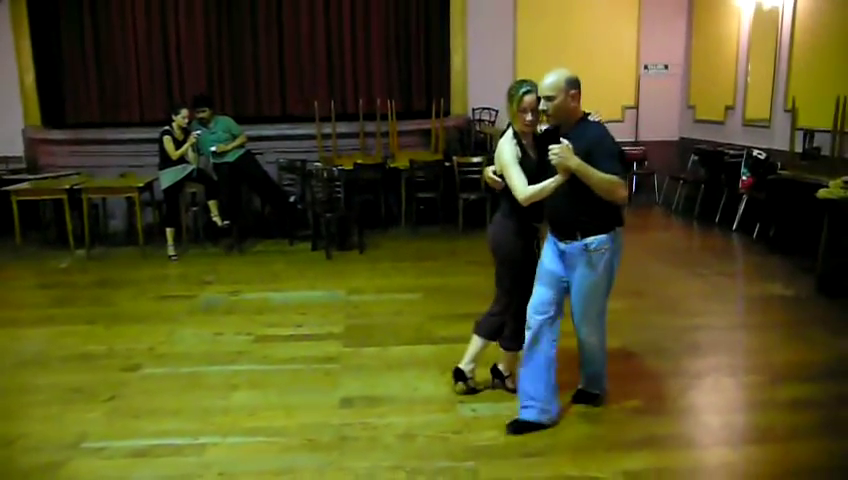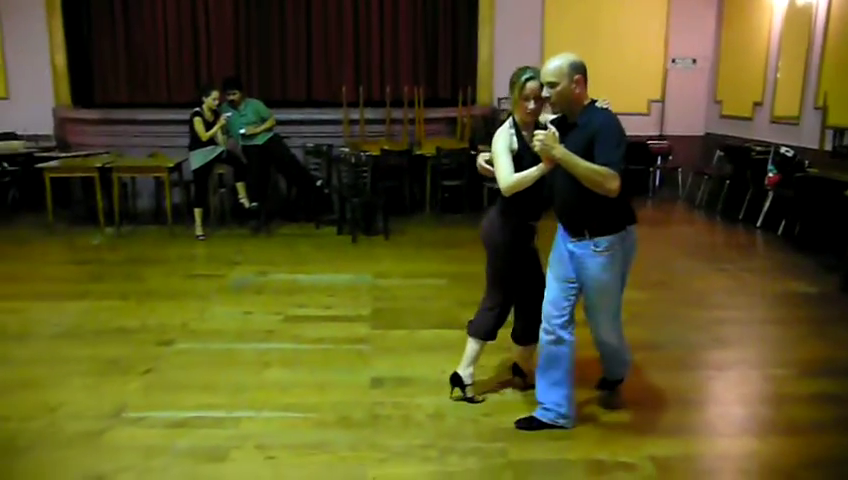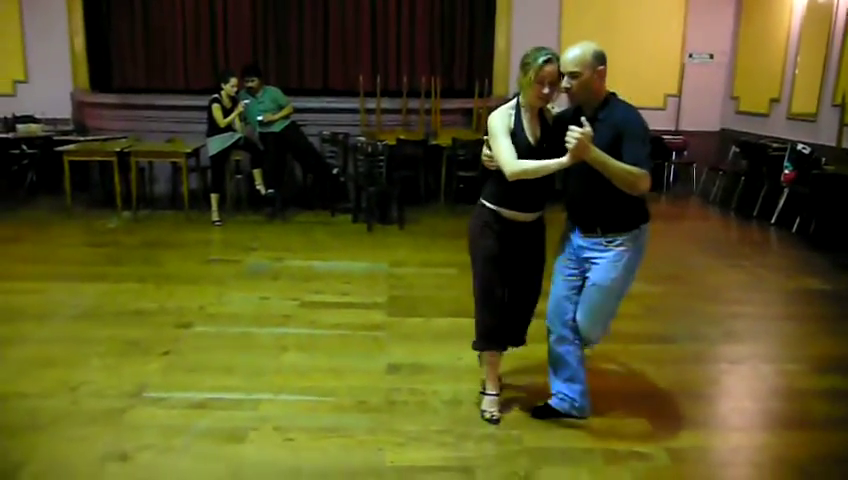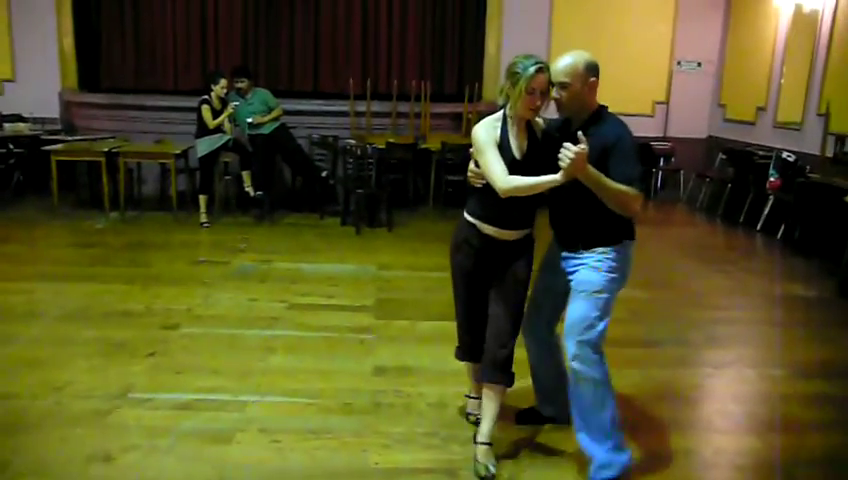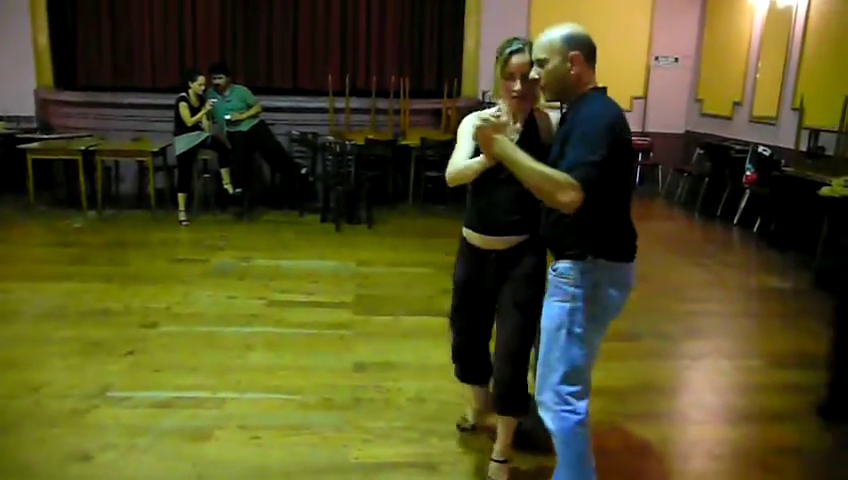
dt=0.5s
person 1, frame 1
left shoulder: (596, 137)
right shoulder: (547, 136)
left elbow: (619, 193)
left wrist: (575, 165)
left hip: (594, 244)
right hip: (556, 241)
left knee: (587, 323)
right knee: (539, 317)
left ankle: (594, 385)
right ankle: (536, 409)
person 1, frame 2
left shoulder: (604, 124)
right shoulder: (558, 126)
left elbow: (611, 185)
right elbow: (538, 165)
left wrist: (559, 153)
left hip: (606, 240)
right hip: (567, 237)
left knee: (603, 321)
right knee: (554, 321)
left ankle: (617, 370)
right ankle: (554, 410)
person 1, frame 3
left shoulder: (626, 119)
right shoulder: (567, 118)
left elbow: (640, 183)
left wrist: (591, 153)
right wrist: (498, 157)
left hip: (617, 240)
right hip: (576, 233)
left knee: (589, 322)
right knee: (559, 317)
right ankle: (569, 398)
person 1, frame 4
left shoulder: (614, 134)
right shoulder: (554, 130)
left elbow: (632, 205)
left wrist: (586, 171)
right wrist: (482, 171)
left hip: (601, 254)
right hip: (562, 248)
left knee: (580, 349)
right knee: (536, 330)
right ankle: (552, 406)
person 1, frame 5
left shoulder: (598, 118)
right shoulder: (580, 114)
left elbow: (568, 196)
right elbow: (554, 178)
left wrist: (502, 147)
right wrist: (501, 150)
left hip: (591, 270)
right hip: (582, 264)
left knee: (561, 393)
right knee: (556, 376)
right ankle: (539, 430)
person 2, frame 1
left shoulder: (538, 138)
right shoulder: (508, 146)
right elbow: (524, 195)
right wrist: (561, 176)
left hip: (519, 230)
right hip: (513, 232)
left knee: (506, 302)
right knee: (520, 303)
left ankle: (467, 367)
right ankle: (505, 370)
person 2, frame 2
left shoulder: (543, 128)
right shoulder: (505, 136)
right elbow: (508, 185)
right wrist: (545, 166)
left hip: (512, 227)
right hip: (508, 228)
left knee: (498, 299)
right knee: (532, 299)
left ankle: (464, 372)
right ankle: (523, 364)
person 2, frame 3
left shoulder: (553, 117)
right shoulder: (501, 118)
right elbow: (512, 169)
right wrist: (566, 160)
left hip: (532, 225)
right hip: (492, 221)
left knee: (523, 304)
right knee: (490, 303)
left ankle: (491, 363)
right ankle: (490, 386)
person 2, frame 4
left shoulder: (543, 130)
right shoulder: (486, 130)
right elbow: (505, 185)
right wrist: (560, 176)
left hip: (518, 247)
right hip: (474, 238)
left knee: (503, 334)
right knee: (472, 322)
left ankle: (485, 436)
right ankle: (475, 390)
person 2, frame 5
left shoulder: (550, 126)
right shoulder: (475, 122)
right elbow: (452, 175)
right wrist: (489, 154)
left hip: (523, 257)
right hip: (473, 251)
left knee: (511, 357)
right knee: (466, 341)
right ankle: (478, 403)
person 3, frame 1
left shoulder: (186, 131)
right shoulder: (166, 133)
right elbow: (174, 155)
right wrist: (189, 143)
left hip: (184, 167)
right hip: (169, 171)
left knee: (210, 181)
right knee: (172, 207)
left ankle: (215, 216)
right ankle: (170, 246)
person 3, frame 2
left shoulder: (216, 113)
right shoulder: (197, 114)
right elbow: (204, 137)
left wrist: (224, 147)
right wrist: (219, 125)
left hip: (214, 148)
right hip: (199, 153)
left knee: (239, 163)
right knee: (201, 188)
left ankle: (243, 198)
right ankle: (198, 226)
person 3, frame 3
left shoulder: (234, 100)
right shoulder: (215, 101)
right elbow: (222, 123)
left wrist: (241, 135)
right wrist: (237, 111)
left hip: (231, 135)
right hip: (216, 139)
left knee: (256, 150)
right knee: (218, 174)
left ankle: (259, 184)
right ankle: (214, 211)
person 3, frame 4
left shoulder: (223, 101)
right shoulder: (205, 102)
right elbow: (211, 125)
left wrist: (230, 137)
right wrist: (227, 113)
left hip: (220, 136)
right hip: (206, 140)
left knee: (245, 151)
right knee: (206, 175)
left ankle: (248, 186)
right ankle: (203, 213)
person 3, frame 5
left shoulder: (201, 98)
right shoulder: (182, 100)
right elbow: (189, 122)
left wrist: (209, 134)
right wrist: (204, 110)
left hip: (199, 134)
right hip: (184, 138)
left knee: (223, 148)
right knee: (185, 173)
left ankle: (226, 183)
right ankle: (181, 211)
person 4, frame 1
left shoulder: (225, 121)
right shoulder: (194, 127)
left elbow: (243, 137)
left wrist: (228, 147)
left hip: (240, 156)
right hip: (221, 165)
left knee: (263, 181)
right knee: (229, 198)
left ankle: (286, 207)
right ankle: (236, 231)
person 4, frame 2
left shoulder: (254, 104)
right shoulder: (225, 110)
left elbow: (272, 120)
left wrist: (257, 129)
left hip: (268, 139)
right hip: (250, 147)
left knee: (290, 163)
right knee: (258, 178)
left ankle: (314, 191)
right ankle: (262, 214)
person 4, frame 3
left shoulder: (272, 92)
right shoulder: (242, 96)
left elbow: (290, 108)
left wrist: (275, 117)
left hip: (285, 126)
right hip: (267, 133)
left knee: (306, 150)
right knee: (274, 163)
left ankle: (328, 177)
right ankle: (277, 198)
person 4, frame 4
left shoulder: (262, 94)
right shoulder: (232, 98)
left elbow: (279, 110)
left wrist: (264, 119)
left hip: (274, 127)
right hip: (256, 135)
left knee: (295, 152)
right knee: (263, 164)
left ankle: (318, 179)
right ankle: (266, 199)
person 4, frame 5
left shoulder: (241, 91)
right shoulder: (210, 95)
left elbow: (258, 107)
left wrist: (243, 116)
left hip: (253, 125)
right hip: (235, 132)
left knee: (274, 149)
right knee: (242, 161)
left ankle: (297, 177)
right ankle: (246, 196)
